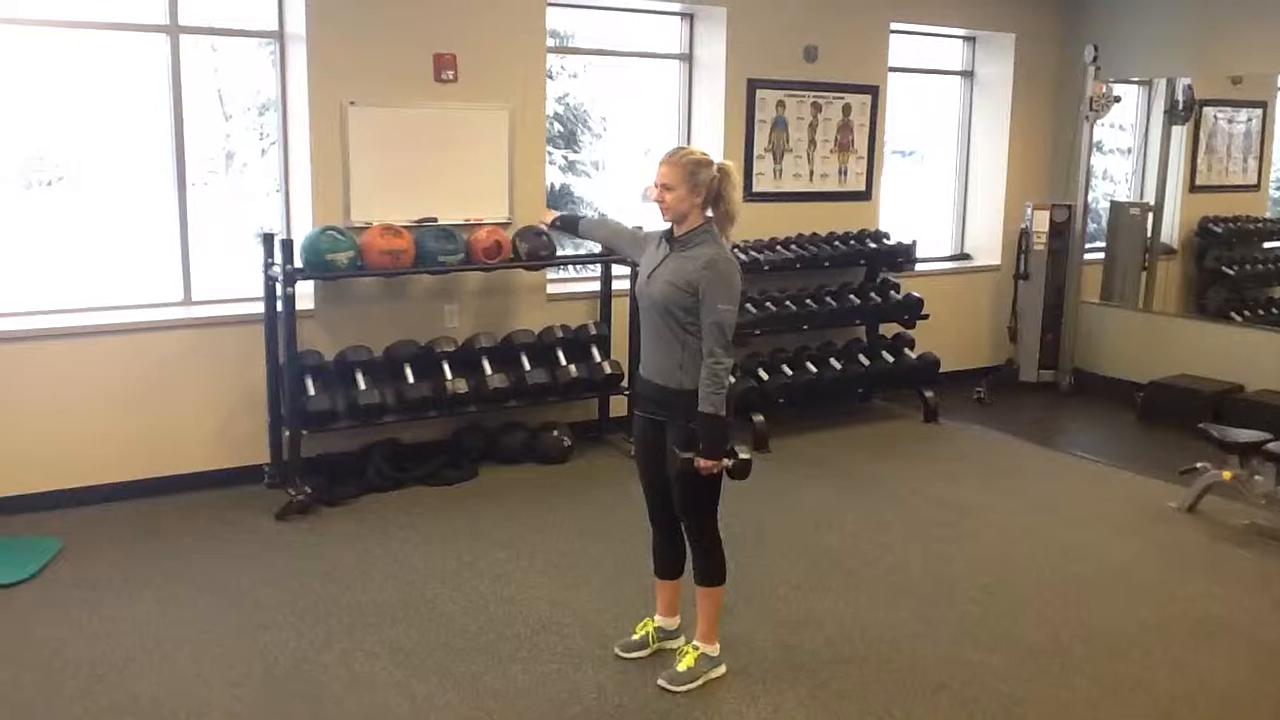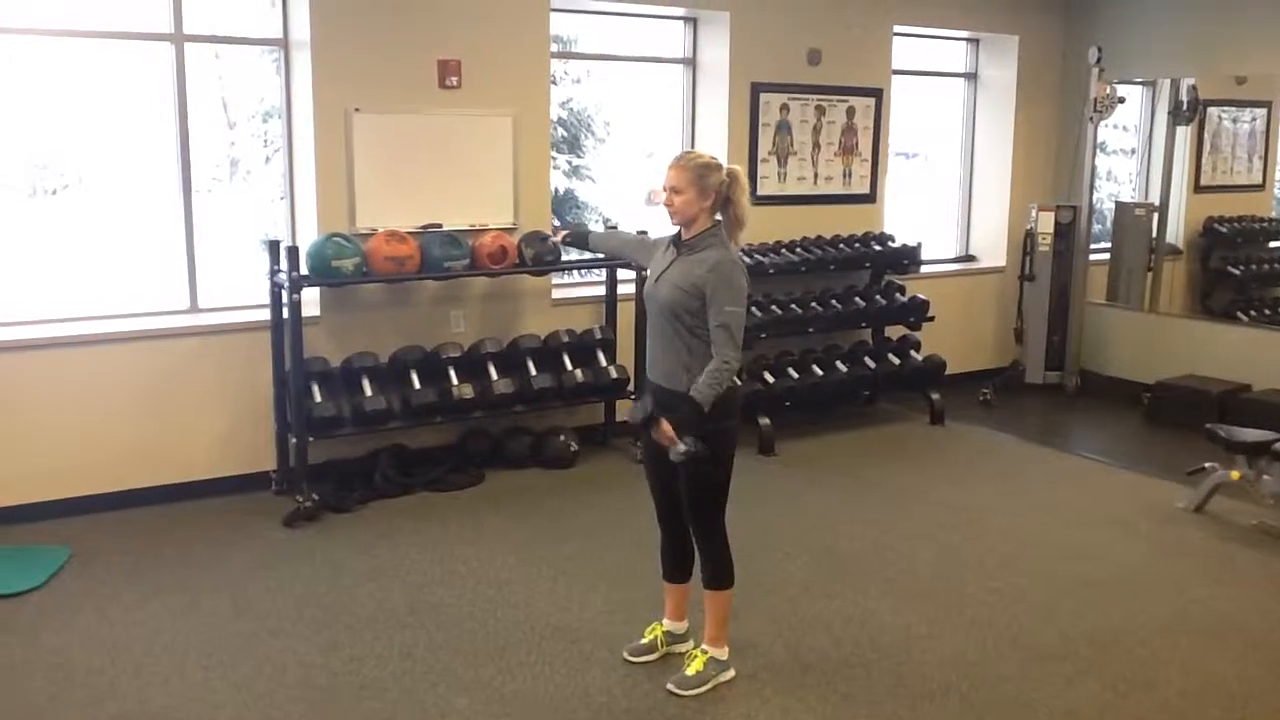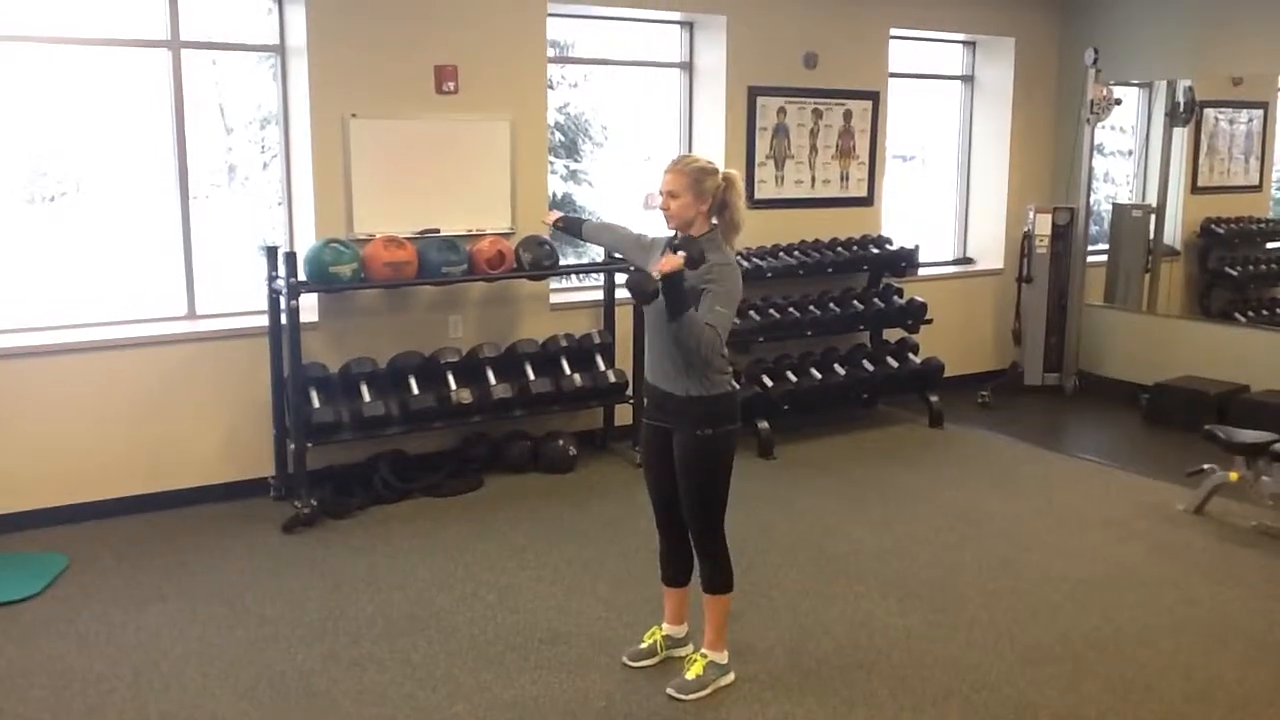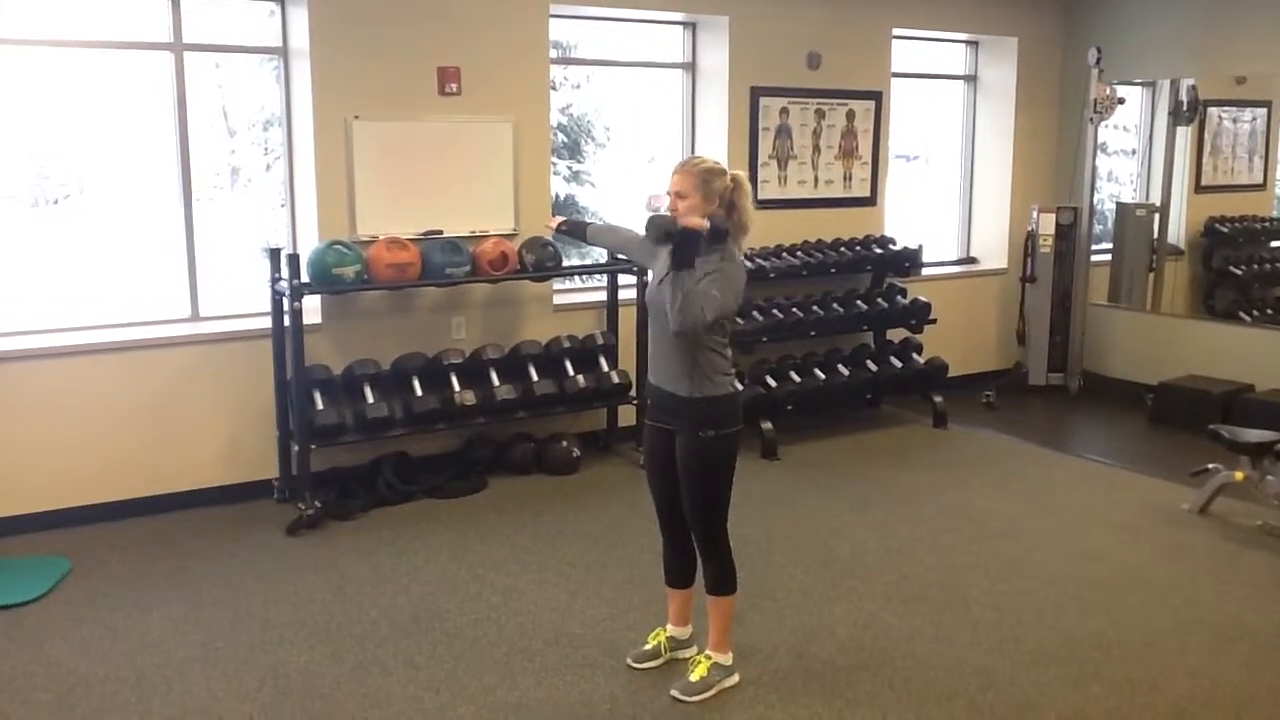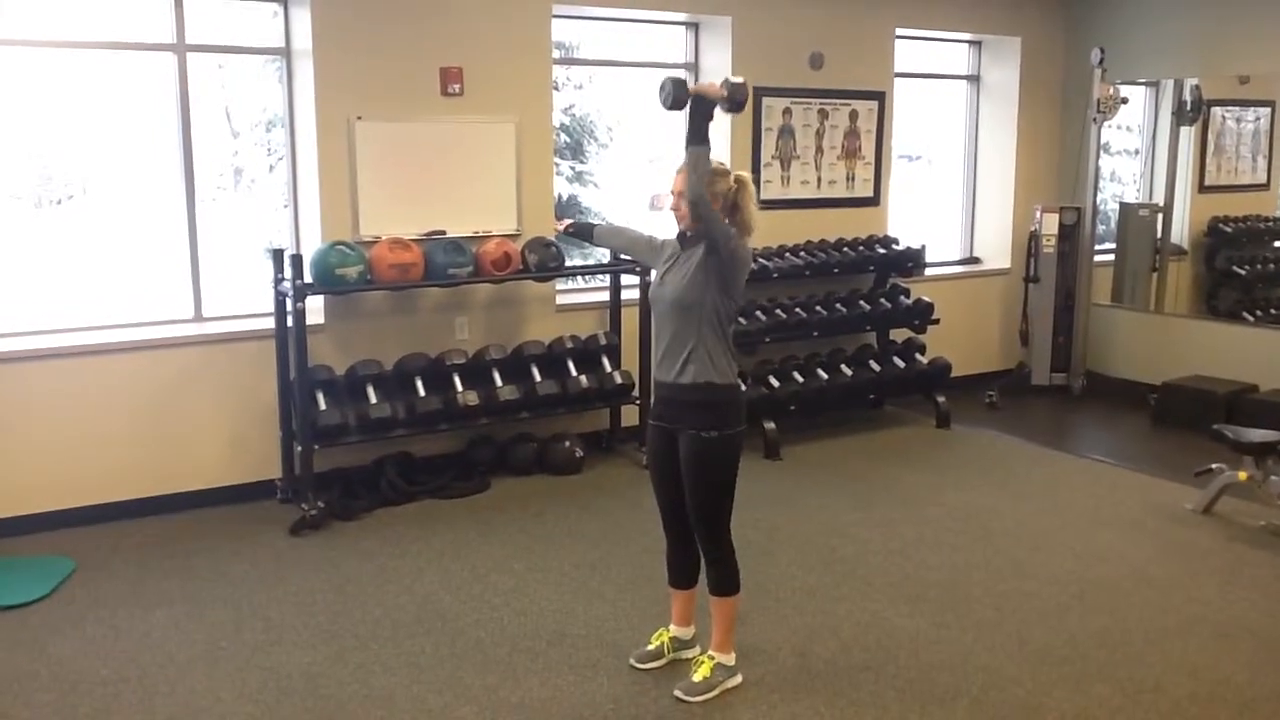
dt=0.7s
person 1, frame 1
left shoulder: (715, 261)
right shoulder: (657, 244)
left elbow: (718, 355)
right elbow: (615, 234)
left wrist: (711, 433)
right wrist: (563, 221)
left hip: (690, 409)
right hip: (650, 400)
left knee: (698, 526)
right knee: (662, 520)
left ankle: (707, 648)
right ankle: (665, 623)
person 1, frame 2
left shoulder: (722, 264)
right shoulder: (666, 249)
left elbow: (726, 355)
right elbow: (625, 243)
left wrist: (688, 414)
right wrist: (574, 237)
left hip: (704, 414)
right hip: (660, 407)
left knee: (706, 528)
right knee: (670, 522)
left ankle: (716, 653)
right ankle: (673, 628)
person 1, frame 3
left shoulder: (719, 266)
right shoulder: (661, 247)
left elbow: (706, 347)
right elbow: (617, 236)
left wrist: (673, 287)
right wrist: (566, 222)
left hip: (704, 414)
right hip: (661, 406)
left knee: (705, 531)
right knee: (670, 526)
left ankle: (716, 656)
right ankle: (673, 632)
person 1, frame 4
left shoulder: (724, 265)
right shoulder: (668, 251)
left elbow: (684, 319)
right elbow: (622, 239)
left wrist: (687, 244)
right wrist: (569, 227)
left hip: (707, 415)
right hip: (662, 406)
left knee: (708, 534)
right knee: (672, 529)
left ankle: (721, 658)
right ankle: (677, 633)
person 1, frame 5
left shoulder: (728, 254)
right shoulder: (672, 250)
left elbow: (701, 202)
right elbow: (626, 239)
left wrist: (700, 118)
right wrist: (576, 229)
left hip: (711, 411)
right hip: (667, 406)
left knee: (711, 534)
right knee: (676, 530)
left ankle: (723, 658)
right ankle: (680, 634)
